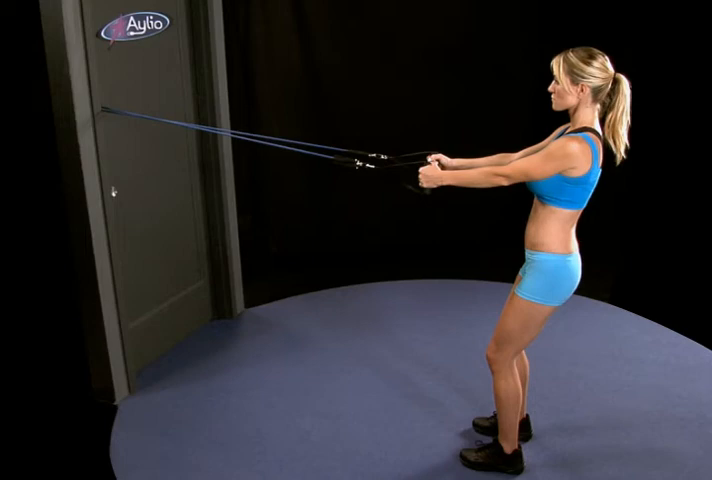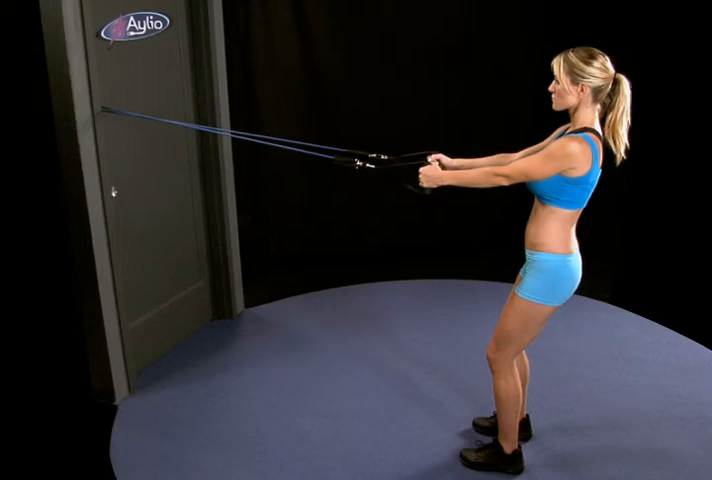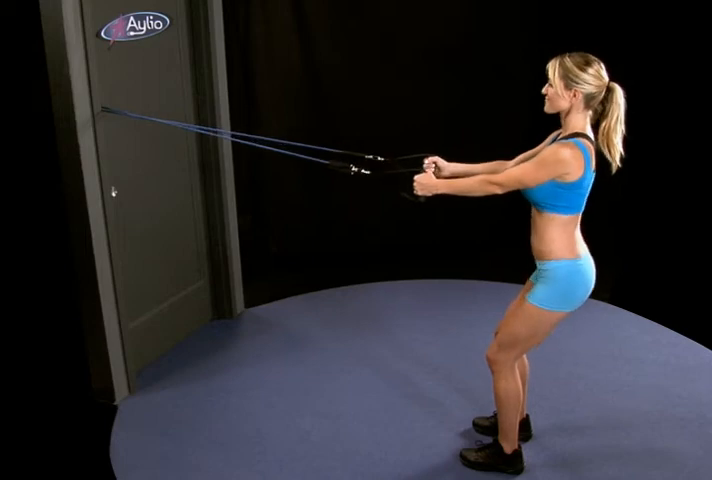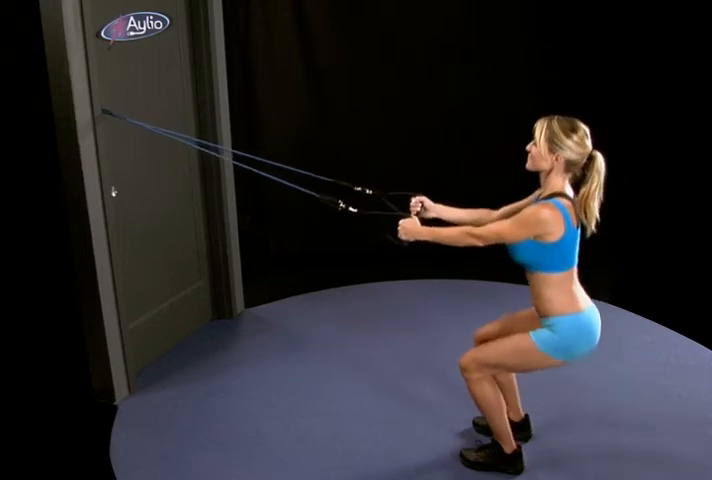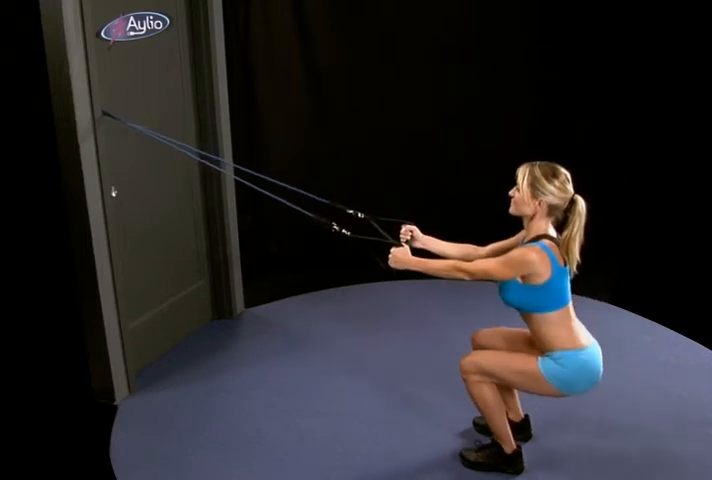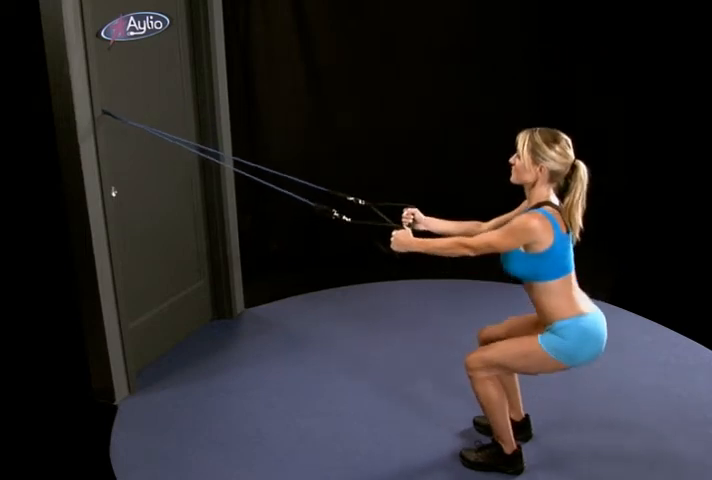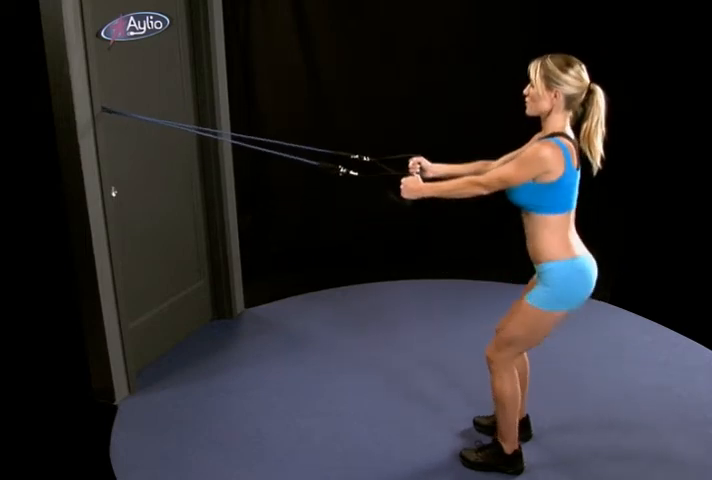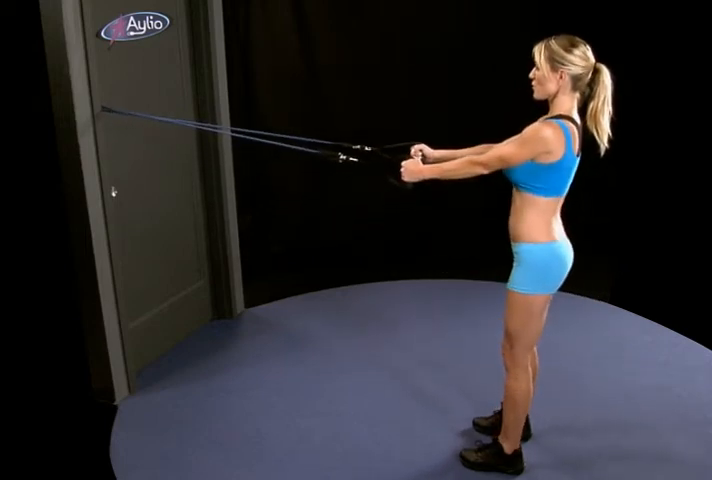
dt=0.5s
person 1, frame 1
left shoulder: (575, 147)
right shoulder: (571, 134)
left elbow: (504, 176)
right elbow: (512, 159)
left wrist: (443, 178)
right wrist: (454, 164)
left hip: (550, 268)
right hip: (546, 262)
left knee: (499, 355)
right knee: (511, 345)
left ankle: (507, 451)
right ankle: (516, 419)
person 1, frame 2
left shoulder: (576, 147)
right shoulder: (572, 133)
left elbow: (504, 176)
right elbow: (513, 158)
left wrist: (443, 178)
right wrist: (454, 163)
left hip: (550, 268)
right hip: (547, 261)
left knee: (499, 355)
right knee: (511, 344)
left ankle: (507, 451)
right ankle: (516, 420)
person 1, frame 3
left shoulder: (568, 152)
right shoulder: (567, 139)
left elbow: (498, 184)
right elbow: (509, 166)
left wrist: (437, 187)
right wrist: (452, 168)
left hip: (563, 275)
right hip: (560, 267)
left knee: (500, 356)
right knee: (507, 340)
left ankle: (507, 452)
right ankle: (516, 419)
person 1, frame 4
left shoulder: (547, 214)
right shoulder: (552, 197)
left elbow: (478, 237)
right elbow: (492, 217)
left wrist: (420, 233)
right wrist: (436, 210)
left hip: (568, 330)
right hip: (565, 317)
left knee: (472, 364)
right knee: (484, 339)
left ankle: (507, 452)
right ankle: (515, 420)
person 1, frame 5
left shoulder: (532, 256)
right shoulder: (537, 237)
left elbow: (466, 271)
right elbow: (479, 253)
left wrist: (410, 262)
right wrist: (424, 241)
left hip: (572, 366)
right hip: (567, 350)
left knee: (472, 366)
right knee: (481, 340)
left ankle: (507, 452)
right ankle: (516, 421)
person 1, frame 6
left shoulder: (535, 224)
right shoulder: (540, 208)
left elbow: (471, 247)
right elbow: (482, 228)
left wrist: (412, 244)
right wrist: (428, 223)
left hip: (575, 334)
right hip: (571, 321)
left knee: (478, 364)
right knee: (489, 339)
left ankle: (507, 452)
right ankle: (516, 420)
person 1, frame 7
left shoulder: (547, 151)
right shoulder: (552, 141)
left elbow: (483, 185)
right elbow: (492, 166)
left wrist: (423, 190)
right wrist: (435, 169)
left hip: (564, 276)
right hip: (564, 269)
left knee: (499, 355)
right knee: (507, 336)
left ankle: (507, 451)
right ankle: (516, 420)
person 1, frame 8
left shoulder: (549, 132)
right shoulder: (561, 124)
left elbow: (483, 165)
right elbow: (494, 150)
left wrist: (424, 172)
right wrist: (437, 154)
left hip: (538, 257)
right hip: (546, 252)
left knee: (515, 355)
right knee: (523, 348)
left ankle: (507, 451)
right ankle: (514, 419)
